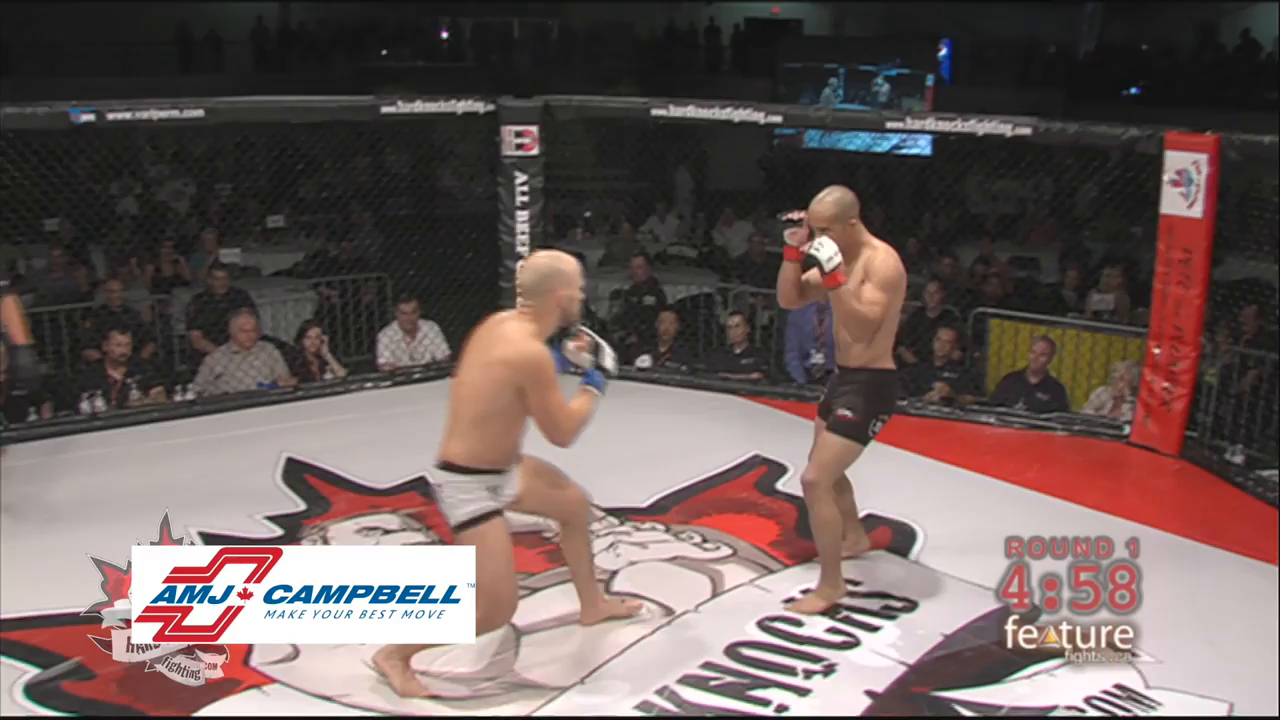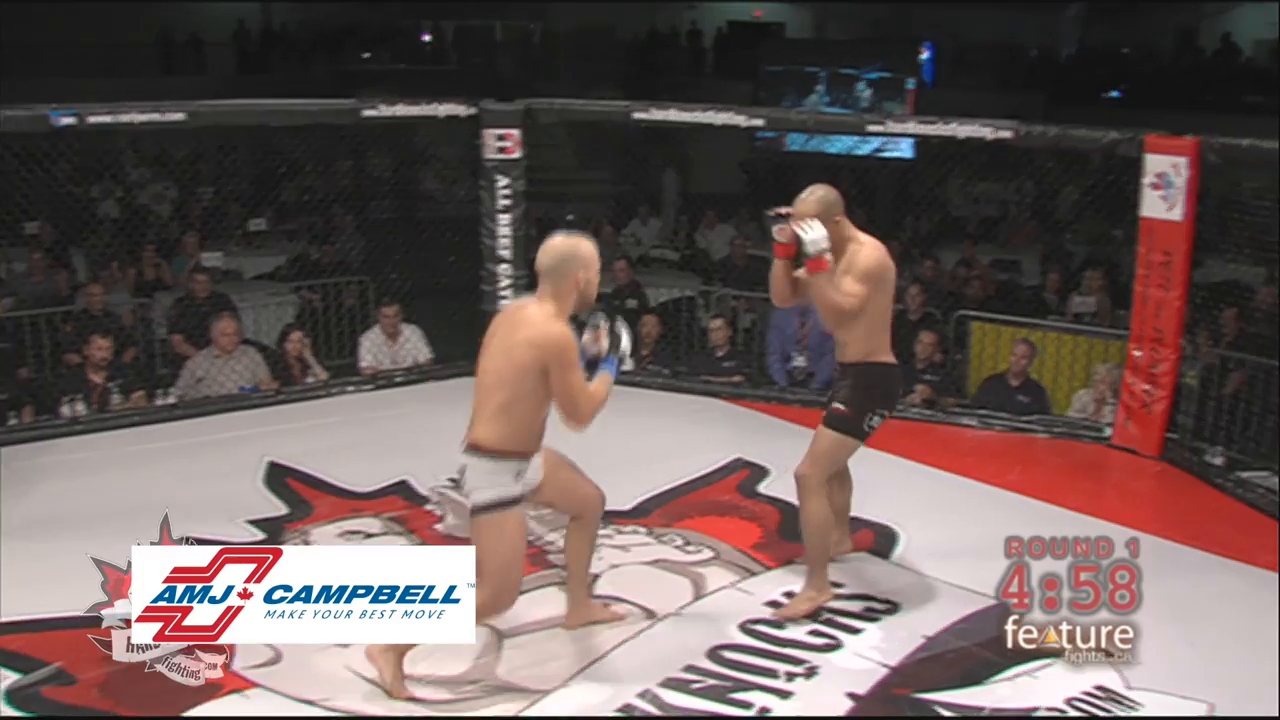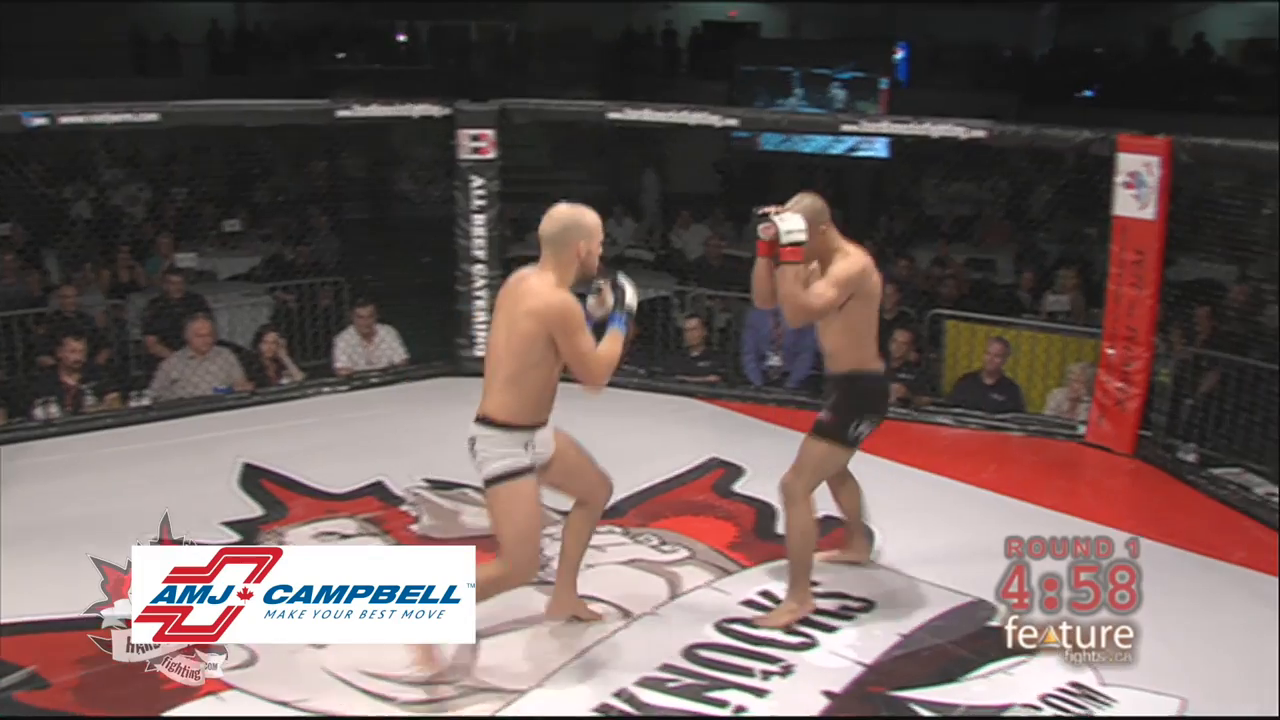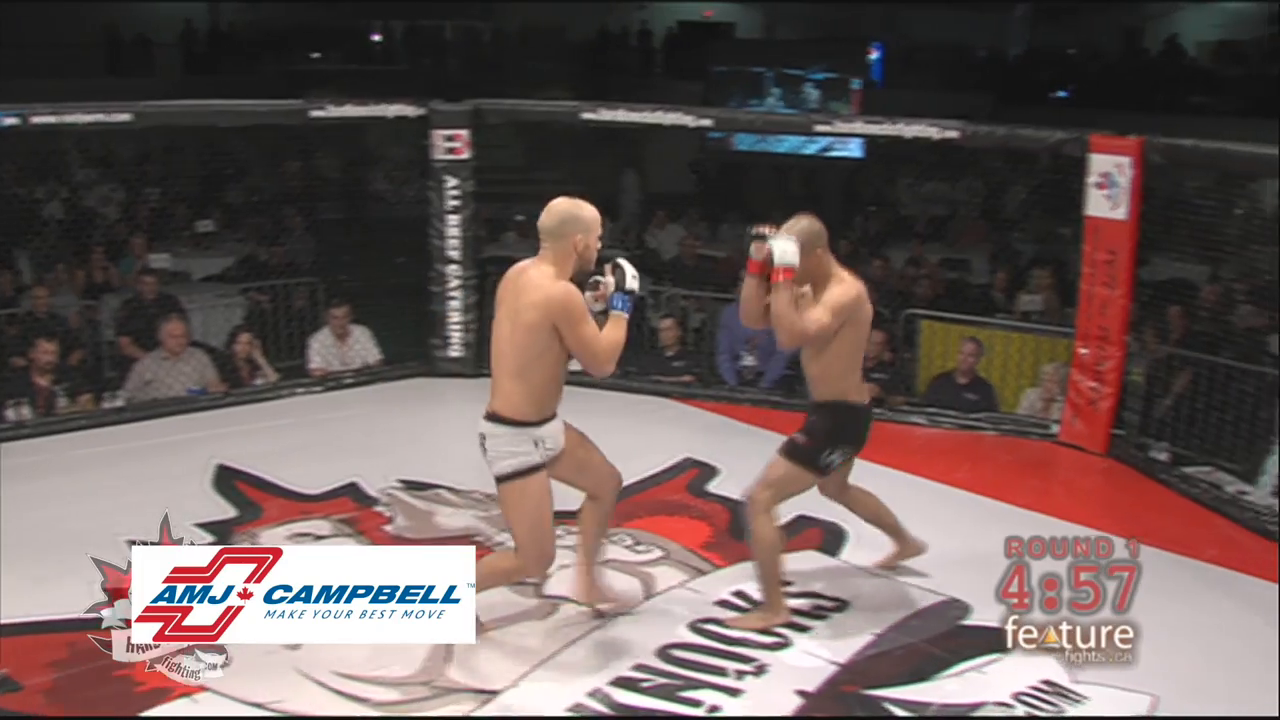
dt=0.1s
person 1, frame 1
left shoulder: (500, 325)
right shoulder: (530, 354)
right elbow: (561, 433)
left wrist: (565, 363)
right wrist: (593, 380)
left hip: (500, 469)
right hip: (471, 484)
left knee: (576, 506)
right knee: (495, 609)
left ankle: (594, 604)
right ankle: (394, 655)
person 1, frame 2
left shoulder: (518, 311)
right shoulder: (554, 336)
right elbow: (580, 414)
left wrist: (581, 352)
right wrist: (610, 362)
left hip: (522, 457)
right hip: (495, 469)
left knee: (590, 503)
right knee: (499, 595)
left ankle: (579, 606)
right ankle: (389, 649)
person 1, frame 3
left shoulder: (523, 280)
right shoulder: (556, 305)
right elbow: (595, 376)
left wrist: (594, 313)
right wrist: (619, 321)
left hip: (531, 432)
right hip: (504, 442)
left knee: (597, 490)
right knee: (519, 566)
left ankle: (565, 599)
person 1, frame 4
left shoulder: (519, 273)
right shoulder: (559, 295)
right elbow: (602, 363)
left wrist: (586, 305)
right wrist: (621, 302)
left hip: (541, 426)
right hip: (515, 437)
left knee: (607, 484)
right knee: (534, 561)
left ankle: (586, 581)
person 2, frame 1
left shoulder: (883, 263)
right shoulder: (839, 259)
left elbow: (863, 328)
right elbow: (789, 299)
left wrist: (833, 277)
right wrist: (792, 252)
left hip: (872, 383)
right hip: (846, 375)
left knee: (816, 479)
right knee: (830, 469)
left ankle: (829, 585)
right ankle: (853, 537)
person 2, frame 2
left shoulder: (869, 256)
right shoulder: (830, 255)
left elbow: (833, 318)
right elbow: (783, 297)
left wrist: (816, 258)
right wrist: (783, 245)
left hip: (871, 378)
right hip: (849, 371)
left knee: (809, 475)
right knee: (829, 466)
left ankle: (816, 586)
right ankle: (840, 537)
person 2, frame 3
left shoulder: (853, 267)
right shoulder: (820, 265)
left elbow: (794, 313)
right elbow: (763, 298)
left wrist: (791, 253)
right wrist: (766, 247)
left hip: (859, 390)
right hip: (851, 384)
left knee: (794, 486)
right knee: (832, 470)
left ankle: (799, 599)
right ankle: (858, 540)
person 2, frame 4
left shoulder: (845, 294)
right shoulder: (809, 290)
left elbow: (789, 338)
right elbow: (752, 318)
left wrist: (783, 275)
right wrist: (758, 265)
left hip: (839, 417)
right hip: (835, 408)
left knee: (759, 500)
right knee: (835, 488)
left ankle: (772, 606)
right ankle: (905, 543)
